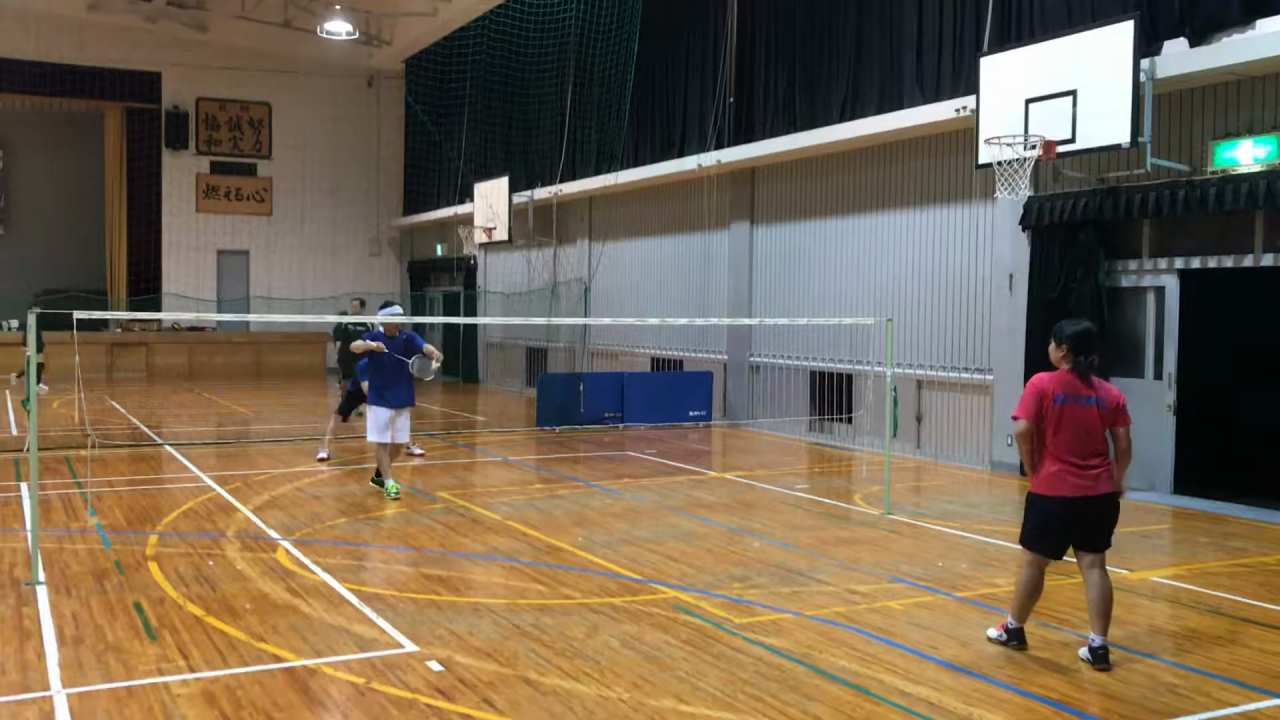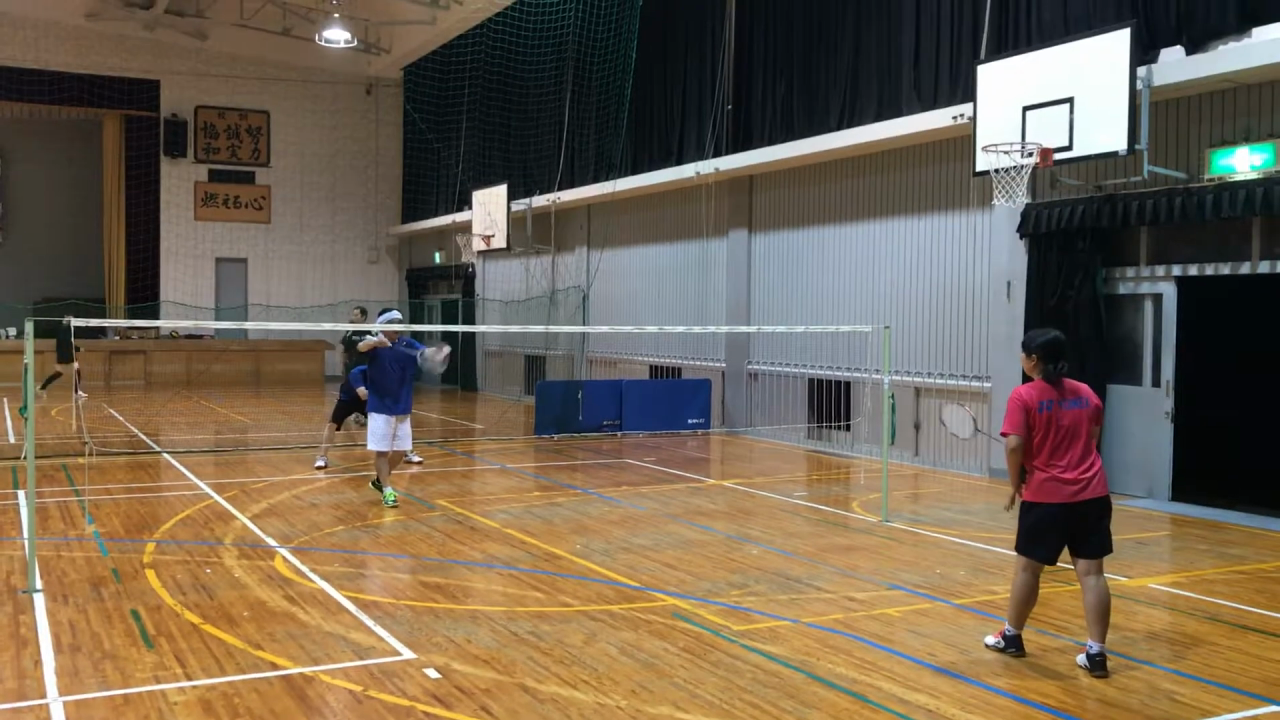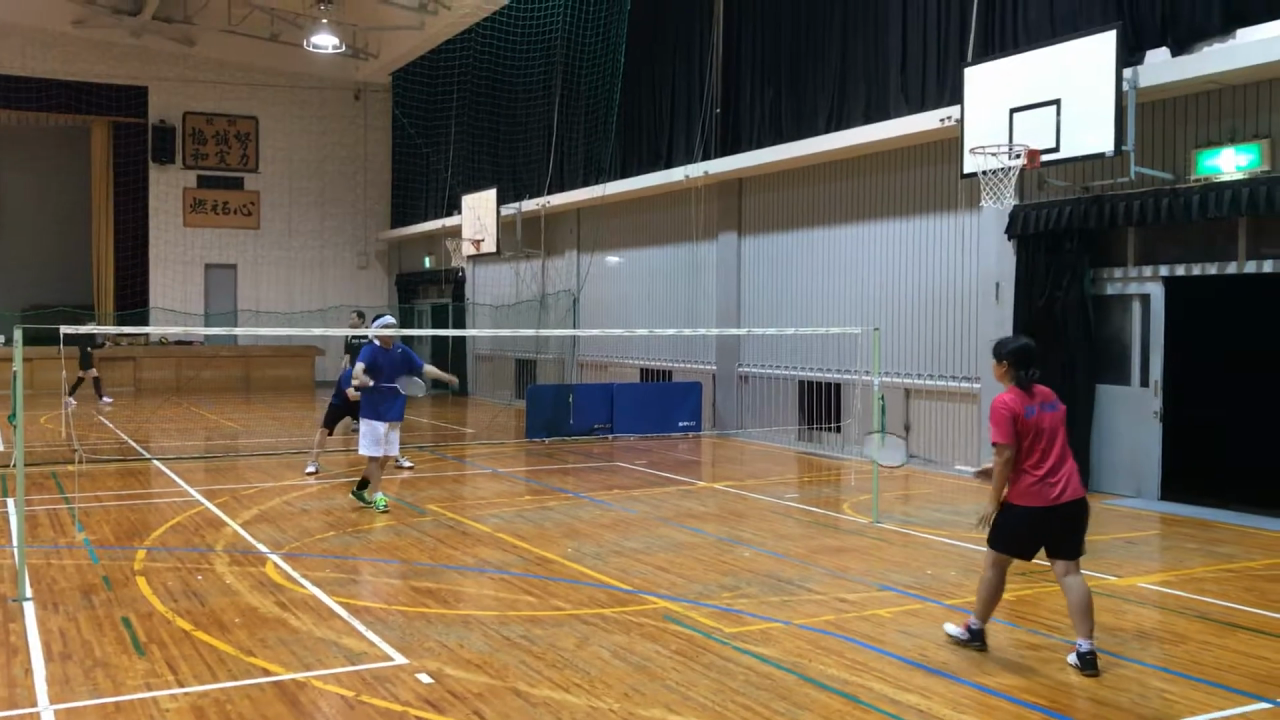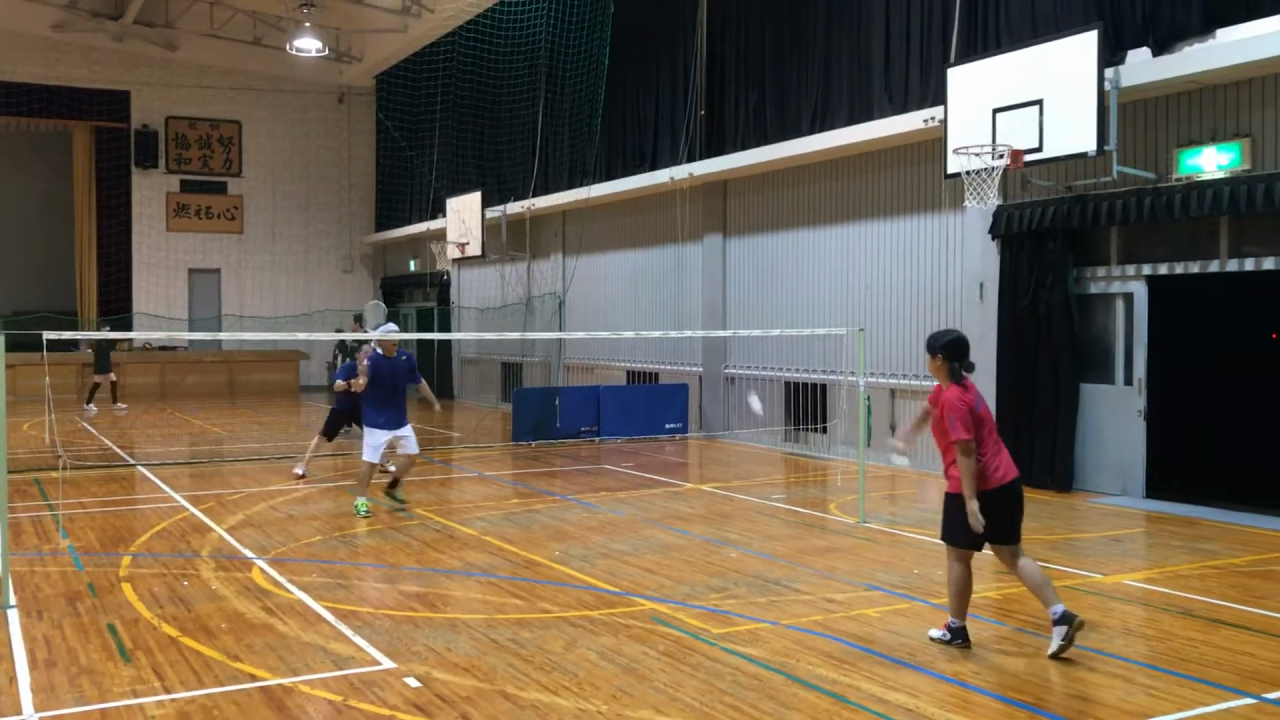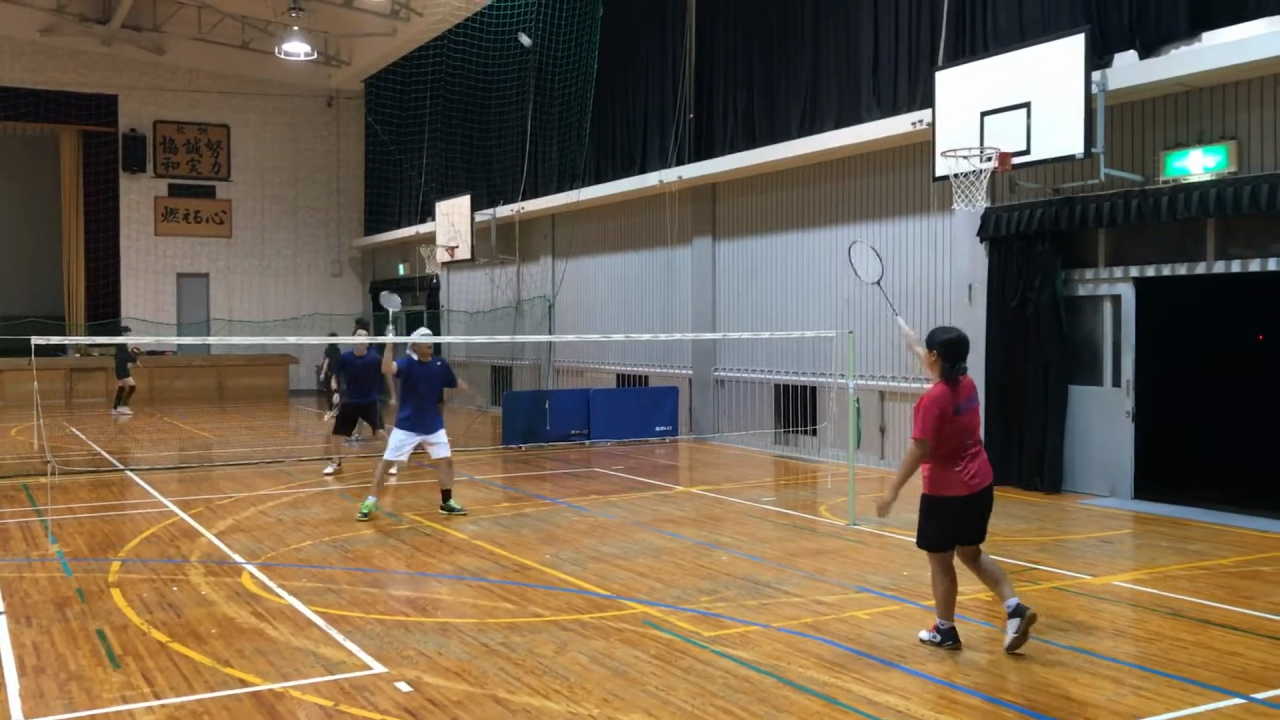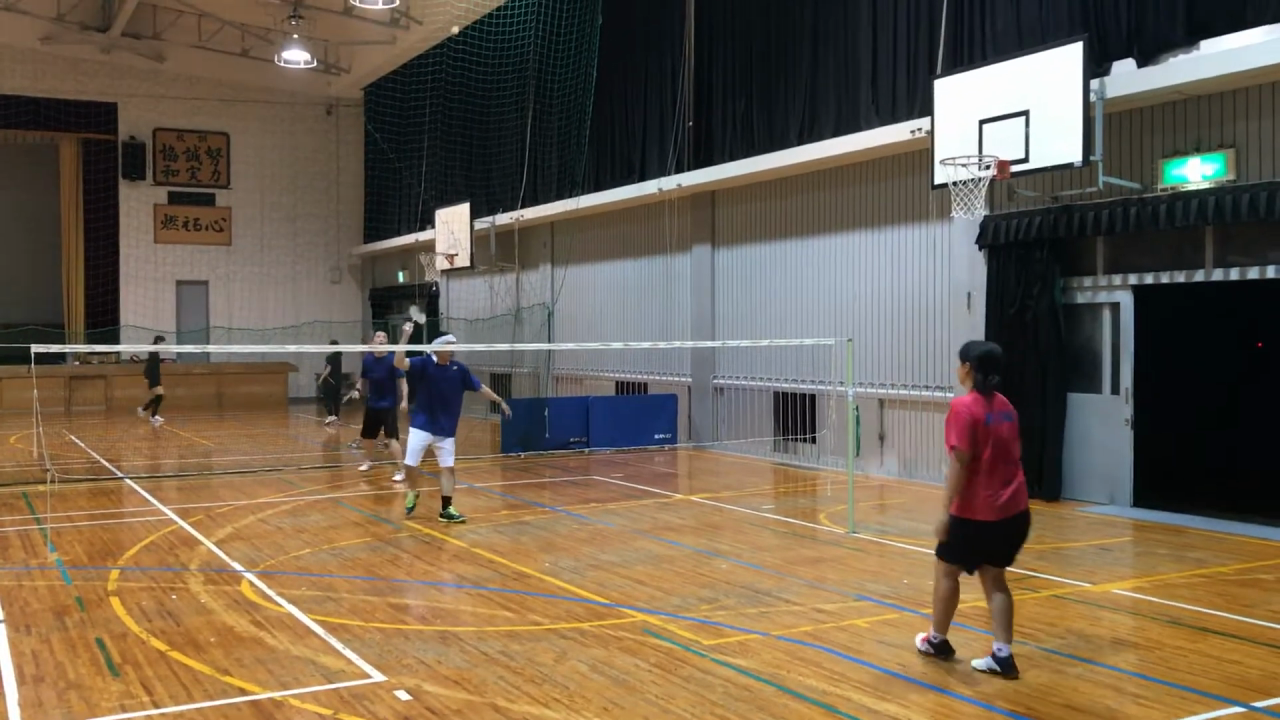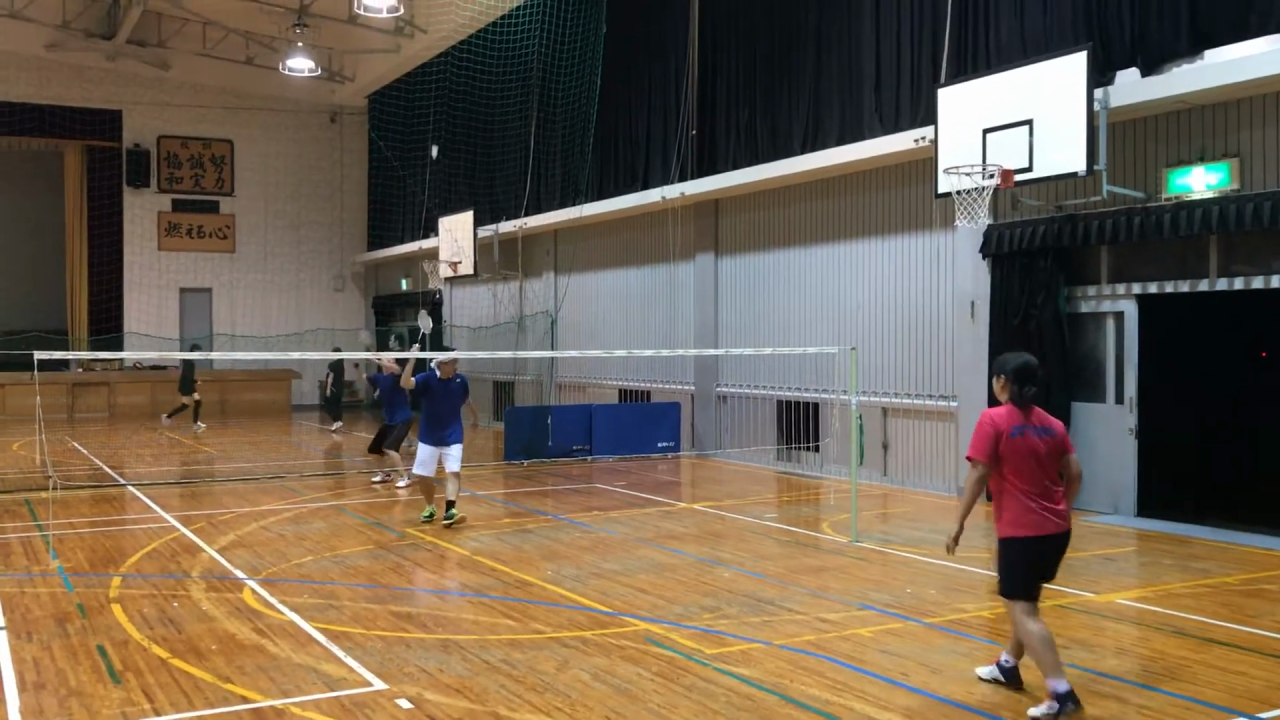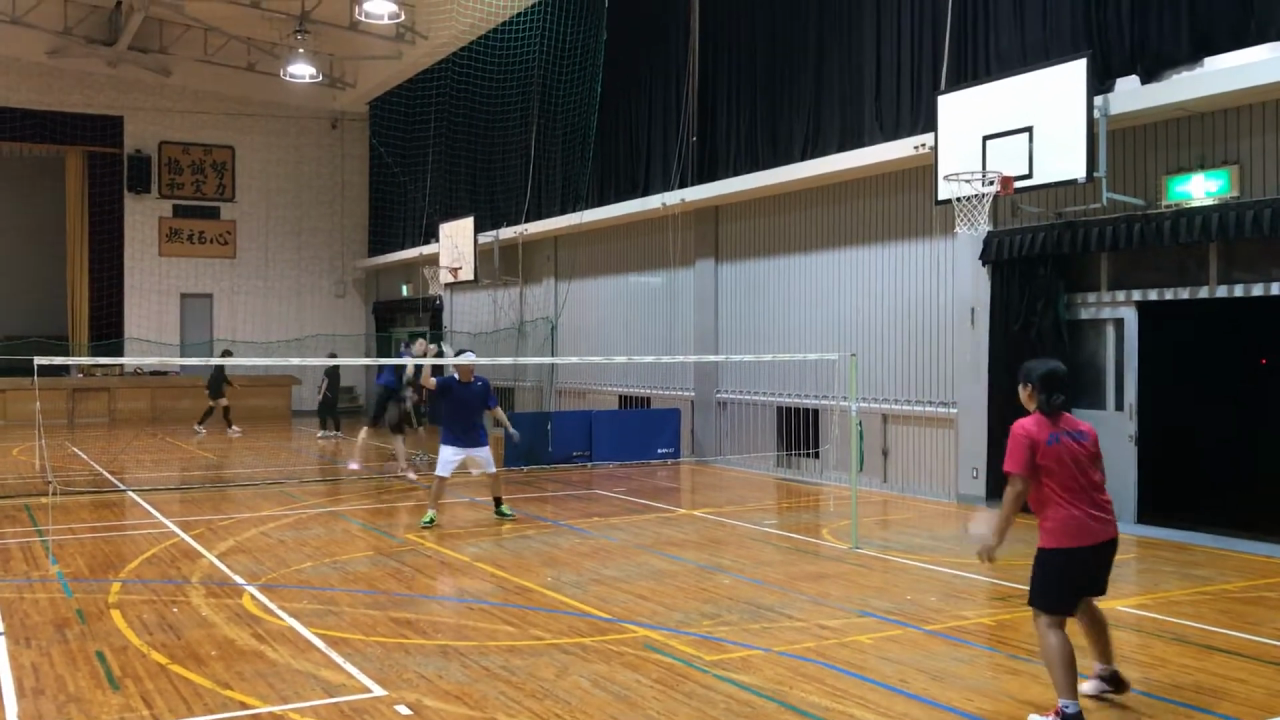
dt=0.4s
person 1, frame 1
left shoulder: (1042, 384)
right shoulder: (1111, 394)
left elbow: (1023, 432)
right elbow: (1123, 447)
left wrist: (1032, 470)
right wrist: (1117, 482)
left hip: (1052, 491)
right hip: (1098, 493)
left knee: (1033, 562)
right knee: (1094, 566)
left ankle: (1013, 629)
right ankle: (1098, 646)
person 1, frame 2
left shoulder: (1023, 396)
right shoulder: (1087, 394)
left elbow: (1014, 446)
left wrist: (1015, 485)
left hip: (1046, 497)
right hip: (1092, 496)
left knee: (1027, 567)
right knee: (1091, 572)
left ankle: (1011, 636)
right ankle: (1096, 653)
person 1, frame 3
left shoulder: (1005, 403)
right shoulder: (1050, 397)
left elbow: (1006, 456)
left wrist: (993, 502)
right wrist: (996, 468)
left hip: (1029, 500)
right hip: (1071, 498)
left knee: (995, 561)
right knee: (1068, 571)
left ankle: (974, 630)
right ankle: (1086, 651)
person 1, frame 4
left shoulder: (954, 398)
right shoulder: (953, 386)
left elbow: (966, 452)
right elbow: (931, 409)
left wrist: (970, 500)
right wrist: (907, 435)
left hip: (978, 489)
right hip: (1006, 483)
left knee: (957, 557)
right knee: (1013, 555)
left ankle: (956, 628)
right ankle: (1061, 616)
person 1, frame 5
left shoulder: (933, 398)
right shoulder: (966, 385)
left elbow: (920, 450)
right elbow: (948, 375)
left wrist: (892, 490)
right wrist: (915, 348)
left hip: (946, 492)
right hip: (979, 486)
left knee: (940, 561)
right knee: (972, 553)
left ankle: (945, 631)
right ankle: (1015, 608)
person 1, frame 6
left shoulder: (963, 408)
right shoulder: (1006, 407)
left elbow: (960, 463)
left wrist: (946, 510)
left hip: (976, 512)
right hip: (1015, 510)
left knee: (945, 570)
right knee: (994, 579)
left ankle: (937, 639)
right ankle: (1002, 655)
person 1, frame 7
left shoulder: (993, 420)
right shoulder: (1052, 424)
left elbow: (978, 475)
right elbow: (1075, 475)
left wrist: (958, 524)
left hip: (1021, 531)
right hip: (1056, 528)
left knee: (1024, 610)
right knee: (1023, 599)
right ankle: (1008, 667)
person 1, frame 8
left shoulder: (1025, 430)
right shoulder: (1083, 428)
left elbow: (1018, 488)
left wrist: (996, 538)
left hip: (1064, 539)
right hip: (1103, 533)
left knee: (1047, 622)
right knee: (1081, 603)
right ankle: (1107, 675)
person 2, frame 1
left shoulder: (408, 337)
right shoulder: (374, 337)
left elbow: (425, 347)
right elbow: (354, 346)
left wrist: (434, 352)
right wrist: (370, 345)
left hip: (403, 401)
right hip: (380, 400)
left knee: (398, 443)
right knee: (382, 442)
left ankle: (380, 475)
right ankle: (389, 482)
person 2, frame 2
left shoulder: (408, 344)
right shoulder: (375, 346)
right elbow: (361, 346)
right wrist: (376, 341)
left hip: (402, 409)
right hip: (380, 409)
left knee: (401, 451)
right knee: (381, 450)
left ankle: (380, 481)
right ankle: (386, 490)
person 2, frame 3
left shoulder: (403, 351)
right shoulder: (369, 350)
left elbow: (423, 368)
right elbow: (358, 370)
left wrist: (445, 377)
right wrist: (361, 379)
left hip: (394, 415)
right hip: (373, 414)
left knee: (385, 457)
right knee: (375, 456)
left ankle: (360, 490)
right ankle: (377, 496)
person 2, frame 4
left shoulder: (407, 358)
right shoulder: (372, 360)
left elbow: (419, 382)
left wrist: (434, 402)
right wrist: (362, 376)
left hip: (400, 420)
right hip: (377, 421)
left knee: (410, 456)
right knee: (370, 462)
left ankle: (392, 488)
right ankle: (361, 500)
person 2, frame 5
left shoulder: (441, 365)
right shoulder: (408, 362)
left elbow: (456, 383)
right elbow: (387, 369)
left hip: (434, 425)
right hip: (407, 425)
left knee: (445, 461)
right knee: (388, 461)
left ankle: (447, 502)
right ankle: (371, 501)
person 2, frame 6
left shoulder: (459, 369)
right shoulder: (424, 364)
left elbow: (479, 388)
right elbow: (399, 363)
left wrist: (500, 401)
right wrist: (405, 337)
left hip: (446, 430)
right hip: (421, 426)
left knee: (448, 467)
right knee: (412, 465)
left ankle: (446, 509)
right ankle: (412, 494)
person 2, frame 7
left shoulder: (461, 380)
right shoulder: (428, 379)
left elbow: (466, 400)
right elbow: (405, 383)
left wrist: (474, 416)
right wrist: (412, 359)
left hip: (452, 438)
right hip: (429, 438)
left knee: (454, 473)
right knee: (423, 476)
left ankle: (450, 512)
right ankle: (430, 508)
person 2, frame 8
left shoulder: (483, 383)
right shoulder: (448, 383)
left elbow: (495, 408)
right elbow: (426, 382)
left wrist: (509, 427)
left hip: (478, 441)
right hip: (452, 442)
left knee: (493, 474)
right knee: (441, 477)
left ankle: (500, 507)
right ankle: (431, 513)
